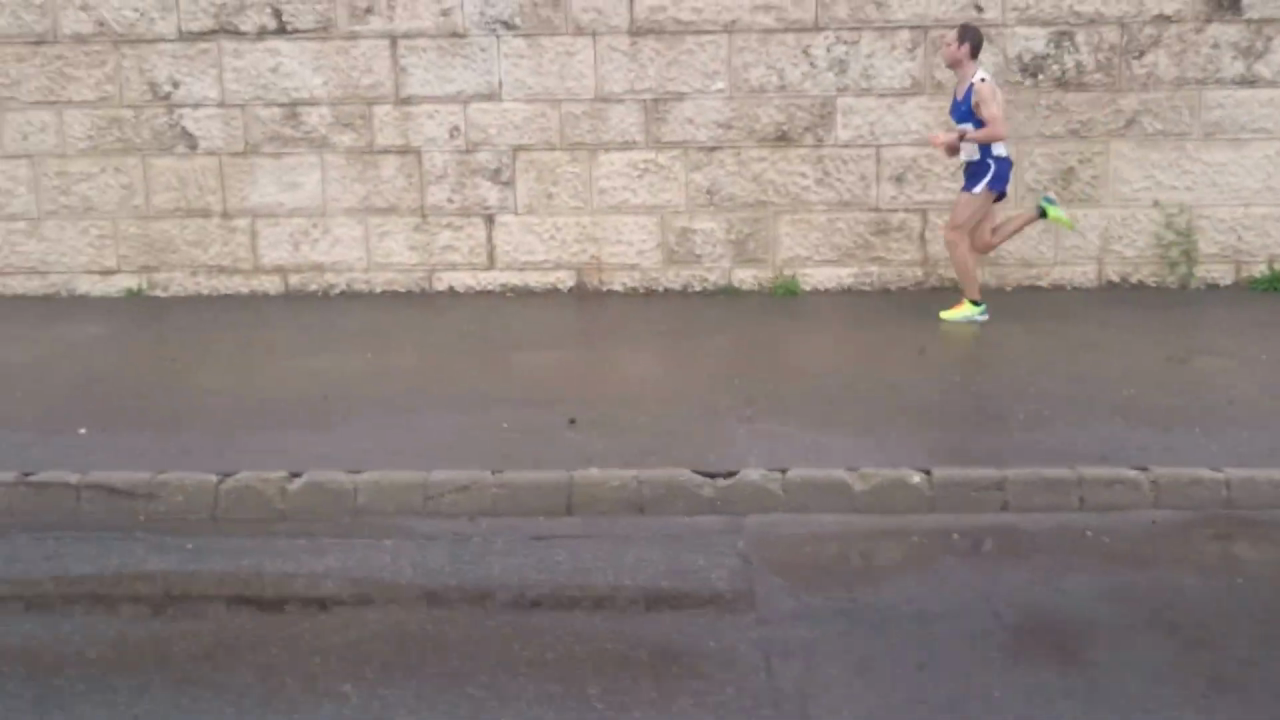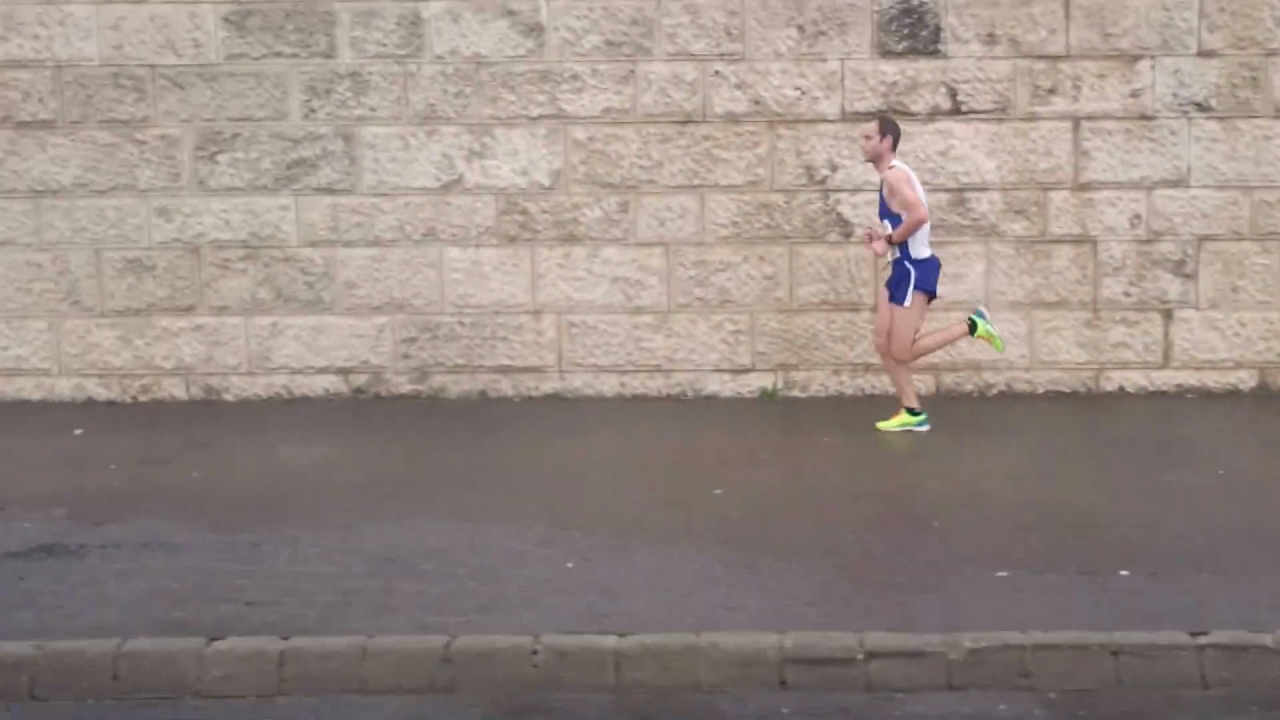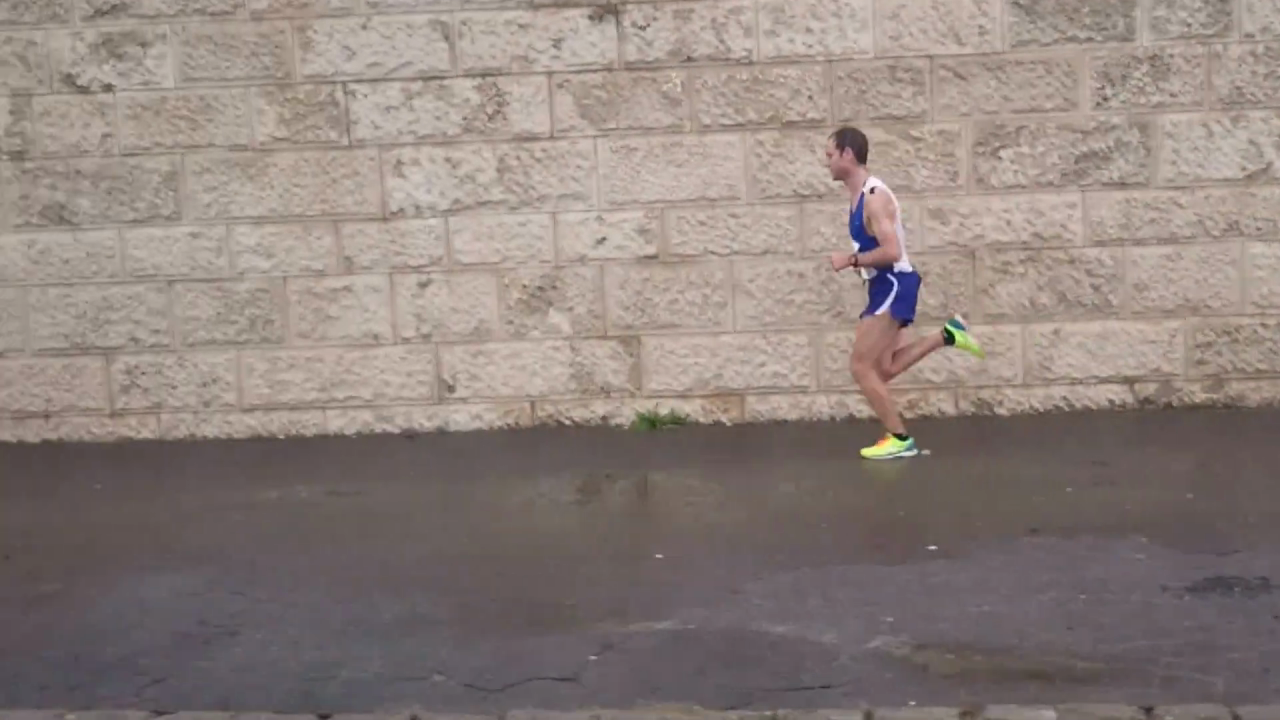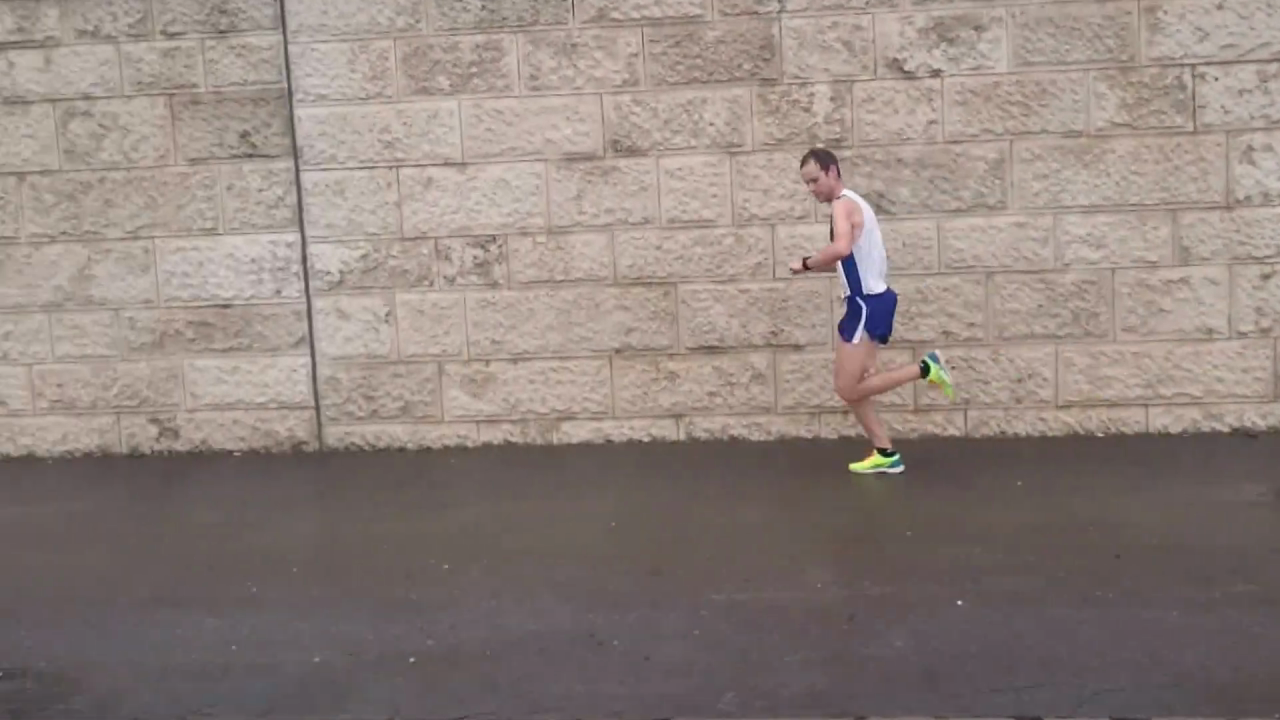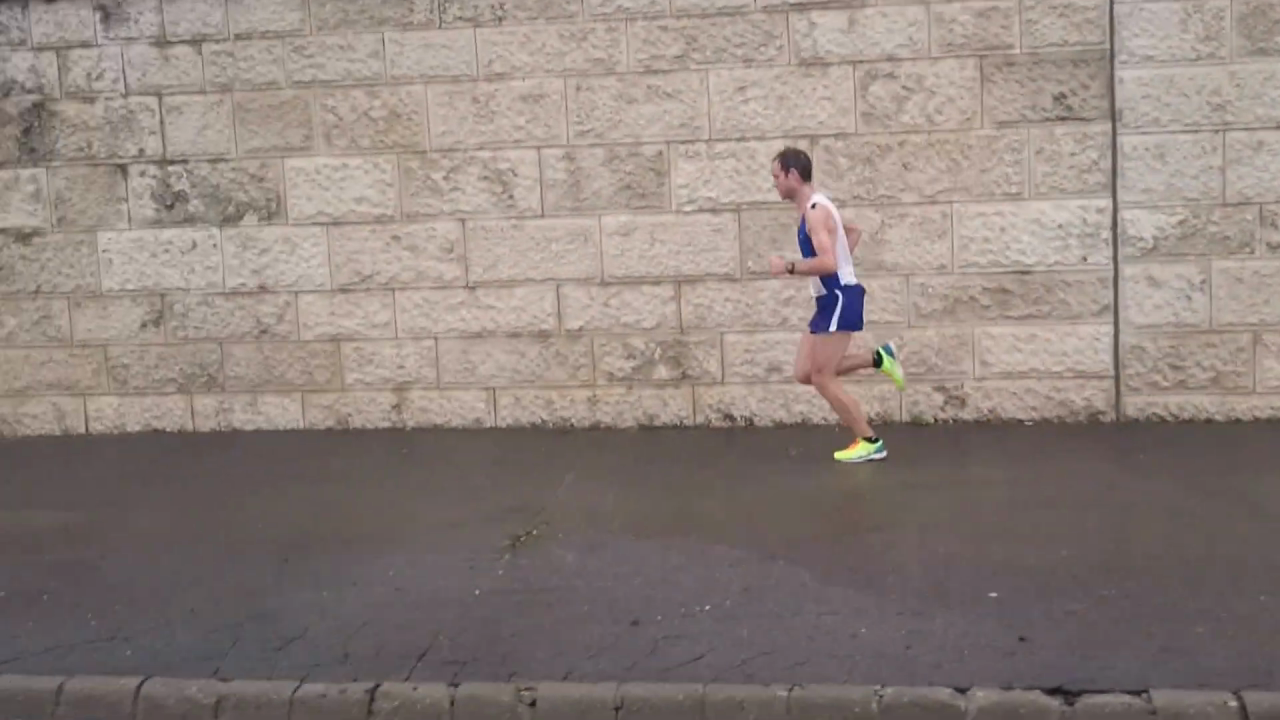
dt=1s
person 1, frame 1
left shoulder: (982, 86)
right shoulder: (961, 86)
left elbow: (1000, 131)
left wrist: (956, 137)
right wrist: (955, 145)
left hip: (989, 171)
right hip: (978, 171)
left knee: (954, 237)
right knee: (981, 244)
left ankle: (974, 304)
right ankle: (1042, 210)
person 1, frame 2
left shoulder: (894, 177)
right shoulder: (894, 180)
left elbow: (921, 215)
left wrist: (888, 242)
right wrist: (879, 238)
left hip: (913, 271)
right hip: (906, 270)
left knee: (904, 353)
right knee: (884, 345)
left ankle: (973, 325)
right ankle: (912, 412)
person 1, frame 3
left shoulder: (875, 196)
right shoulder: (863, 192)
left elbow: (893, 252)
left wrist: (850, 260)
right wrist: (856, 258)
left hip: (893, 288)
right hip: (884, 288)
left knee: (860, 366)
right knee: (881, 371)
left ankle: (899, 437)
right ankle: (948, 335)
person 1, frame 4
left shoulder: (845, 205)
right shoulder: (854, 206)
left elbow: (840, 249)
left wrist: (804, 263)
right wrist: (813, 263)
left hip: (867, 306)
right hip: (868, 302)
left knee: (849, 390)
right knee: (853, 388)
left ankle: (925, 369)
right ankle: (886, 453)
person 1, frame 5
left shoulder: (817, 210)
right shoulder: (812, 208)
left elbow: (829, 262)
right elbow: (853, 232)
left wrist: (790, 268)
left hip: (840, 298)
right hip: (832, 299)
left knee: (822, 378)
right knee: (804, 373)
left ankle: (868, 441)
right ankle: (878, 359)
